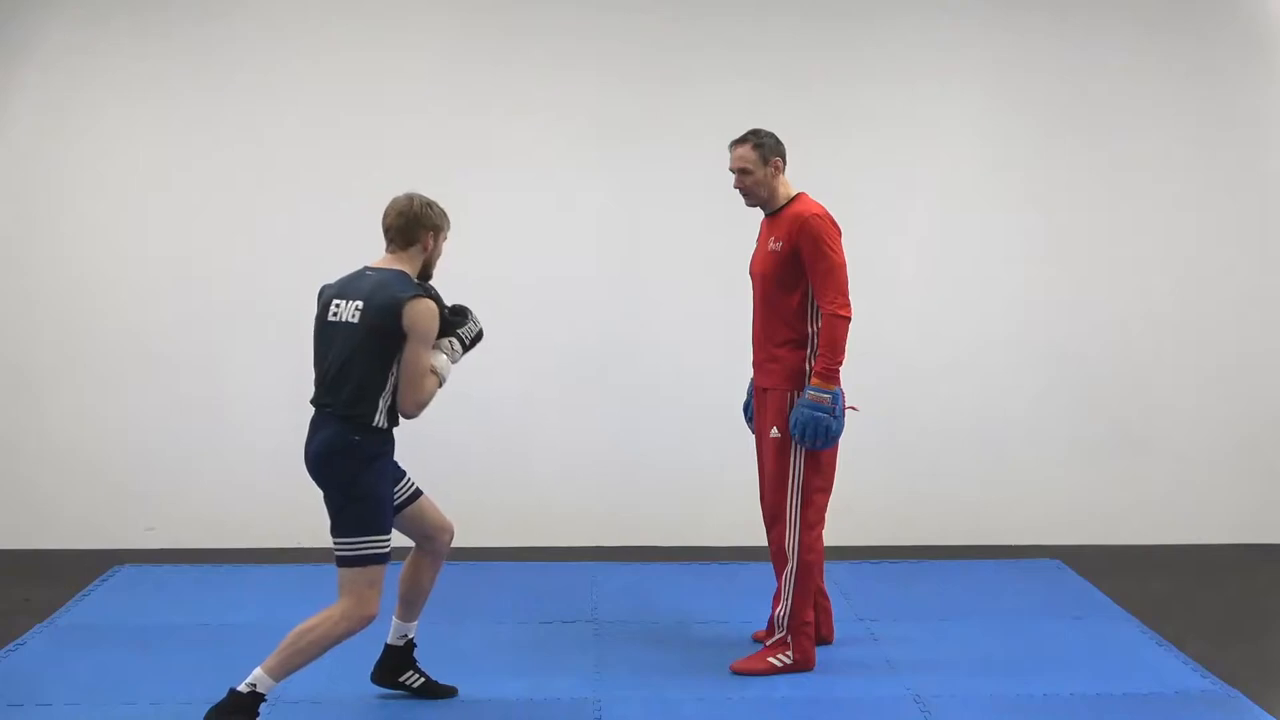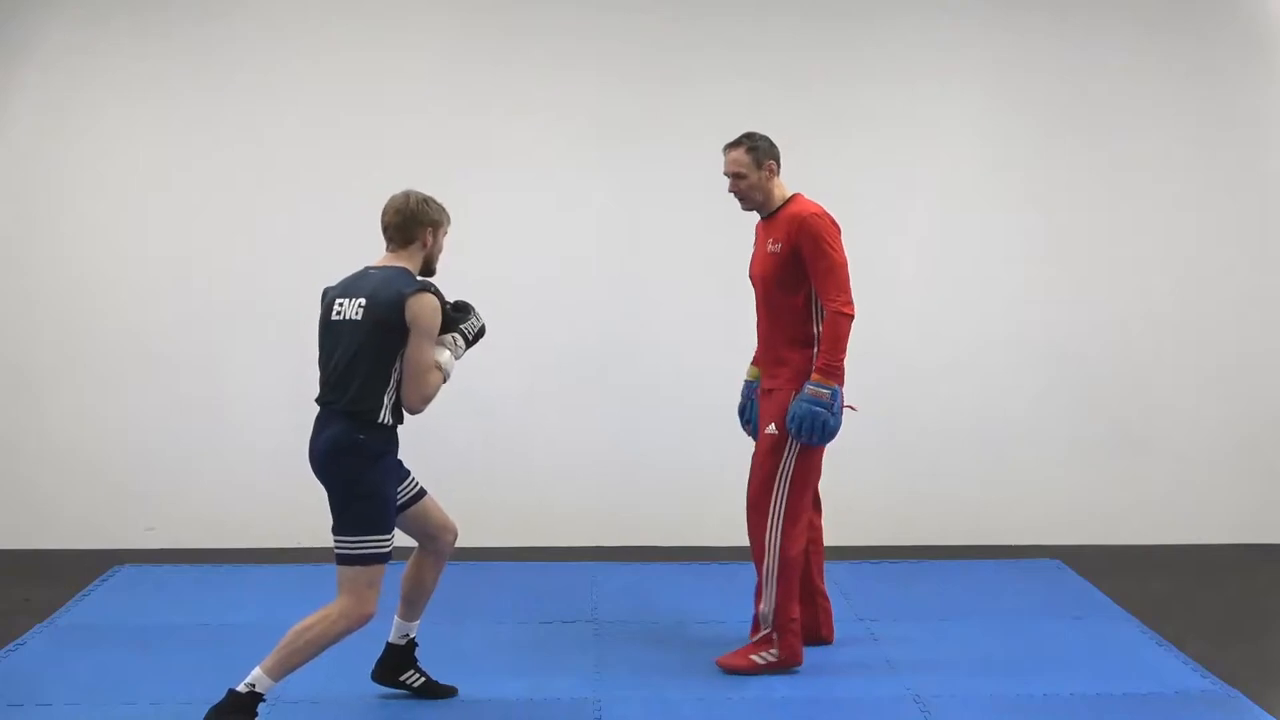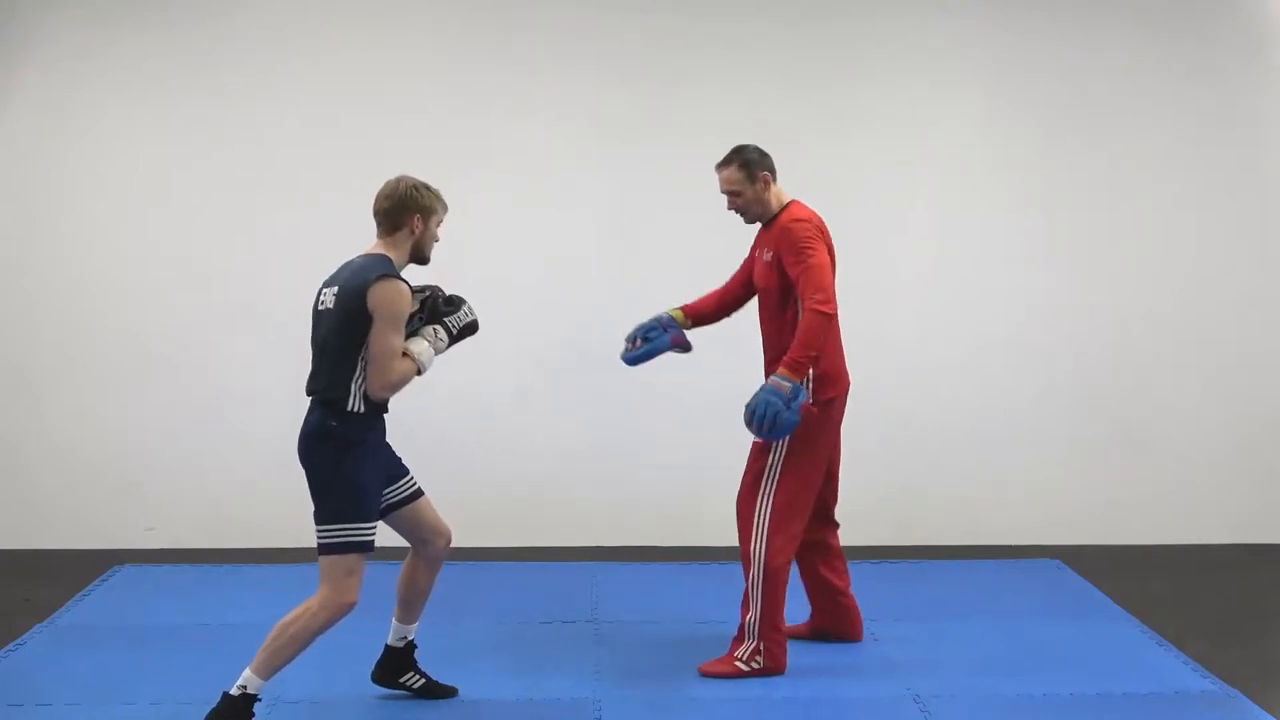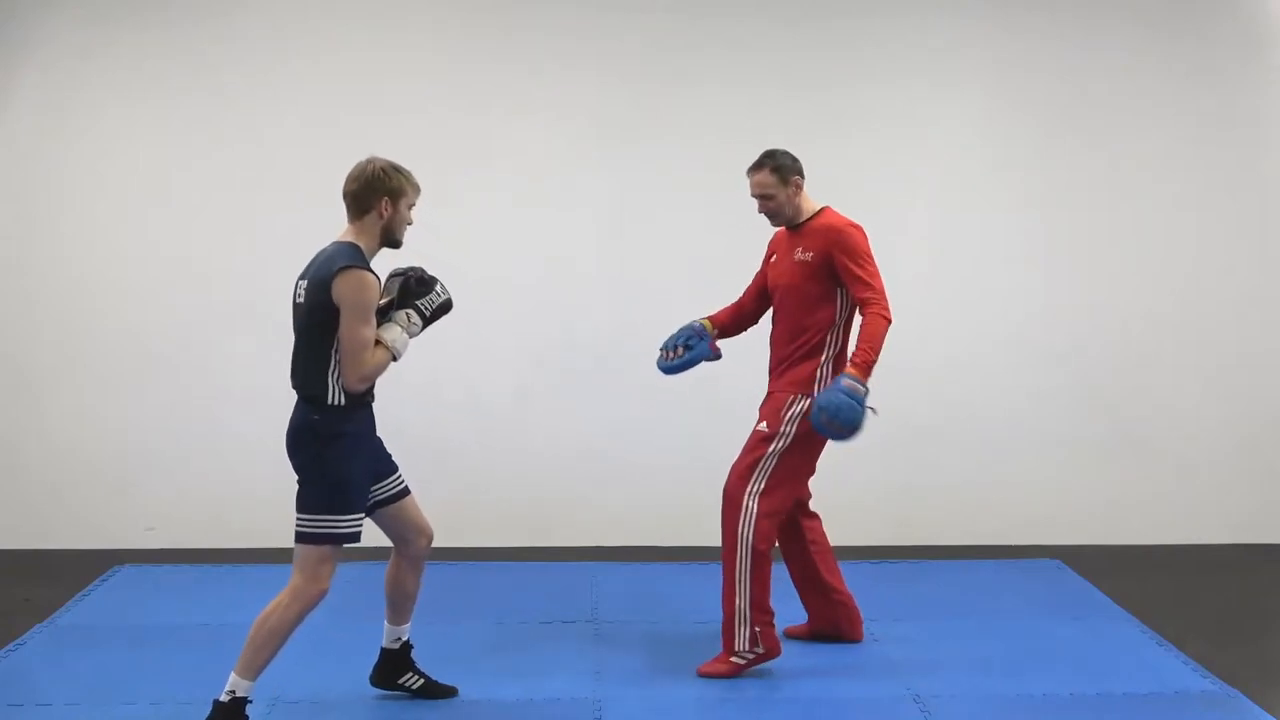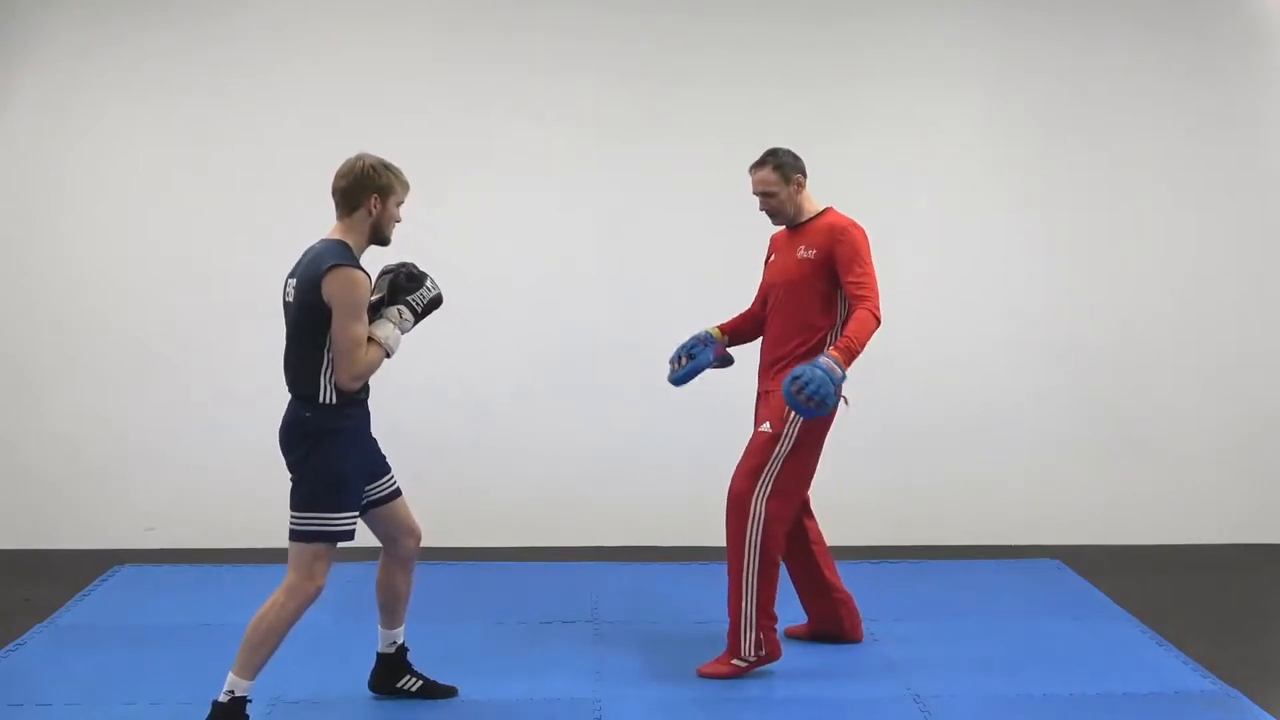
dt=0.4s
person 1, frame 1
left shoulder: (337, 289)
right shoulder: (418, 305)
right elbow: (410, 404)
right wrist: (451, 348)
left hip: (338, 439)
right hip: (356, 451)
left knee: (438, 536)
right knee: (358, 608)
left ankle: (396, 660)
person 1, frame 2
left shoulder: (340, 290)
right shoulder: (420, 300)
right elbow: (414, 399)
right wrist: (454, 344)
left hip: (340, 438)
right hip: (360, 449)
left knee: (441, 537)
right knee: (356, 607)
left ankle: (397, 659)
person 1, frame 3
left shoulder: (345, 276)
right shoulder: (389, 286)
right elbow: (381, 385)
left wrist: (412, 325)
right wrist: (436, 337)
left hip: (355, 436)
right hip: (342, 442)
left knee: (435, 540)
right knee: (338, 597)
left ankle: (396, 660)
person 1, frame 4
left shoulder: (326, 262)
right shoulder: (356, 275)
right elbow: (357, 375)
left wrist: (387, 311)
right wrist: (407, 321)
left hip: (348, 430)
right hip: (330, 435)
left knee: (416, 538)
right knee: (310, 585)
left ankle: (394, 661)
person 1, frame 5
left shoulder: (316, 259)
right shoulder: (345, 274)
right elbow: (351, 373)
left wrist: (379, 308)
right wrist: (397, 318)
left hip: (342, 429)
right hip: (324, 434)
left knee: (405, 540)
right knee: (306, 582)
left ankle: (391, 666)
person 2, frame 1
left shoulder: (810, 221)
right shoulder: (770, 224)
left elbow: (836, 310)
left wrist: (823, 387)
left hip: (801, 391)
right hip: (771, 387)
left knee: (794, 515)
right knee: (781, 509)
left ankle: (792, 642)
right ankle: (809, 619)
person 2, frame 2
left shoulder: (809, 221)
right shoulder: (765, 226)
left elbow: (839, 307)
left wrist: (823, 383)
right wrist: (755, 375)
left hip: (804, 387)
right hip: (777, 383)
left knee: (773, 506)
right knee: (793, 507)
left ankle: (777, 639)
right ankle: (810, 621)
person 2, frame 3
left shoulder: (798, 227)
right shoulder: (769, 232)
left elbow: (820, 308)
right elbow: (734, 293)
left wrist: (787, 377)
right wrist: (676, 320)
left hip: (805, 390)
right hip: (812, 389)
left knee: (766, 510)
right knee: (810, 508)
left ankle: (759, 648)
right ankle: (837, 616)
person 2, frame 4
left shoulder: (839, 234)
right shoulder: (779, 242)
left elbow: (876, 309)
right elbow: (750, 306)
left wrist: (853, 377)
right wrist: (705, 330)
left hip: (811, 392)
right hip: (784, 388)
left knee: (746, 496)
right knee: (786, 504)
left ankle: (749, 640)
right ankle: (835, 617)
person 2, frame 5
left shoulder: (841, 233)
right shoulder: (779, 242)
left elbow: (867, 307)
left wrist: (836, 361)
right wrist: (717, 338)
left hip: (805, 390)
right hip: (776, 388)
left knee: (752, 499)
right knee: (784, 504)
left ankle: (752, 643)
right ankle: (835, 618)
